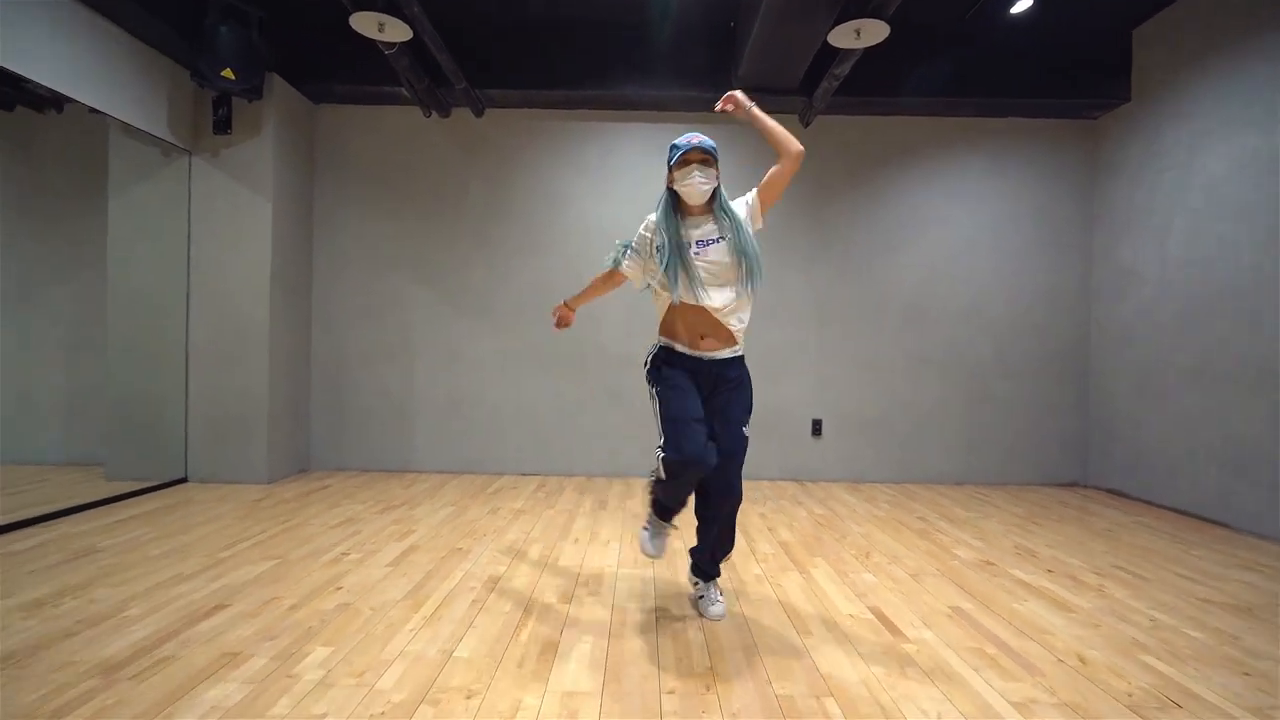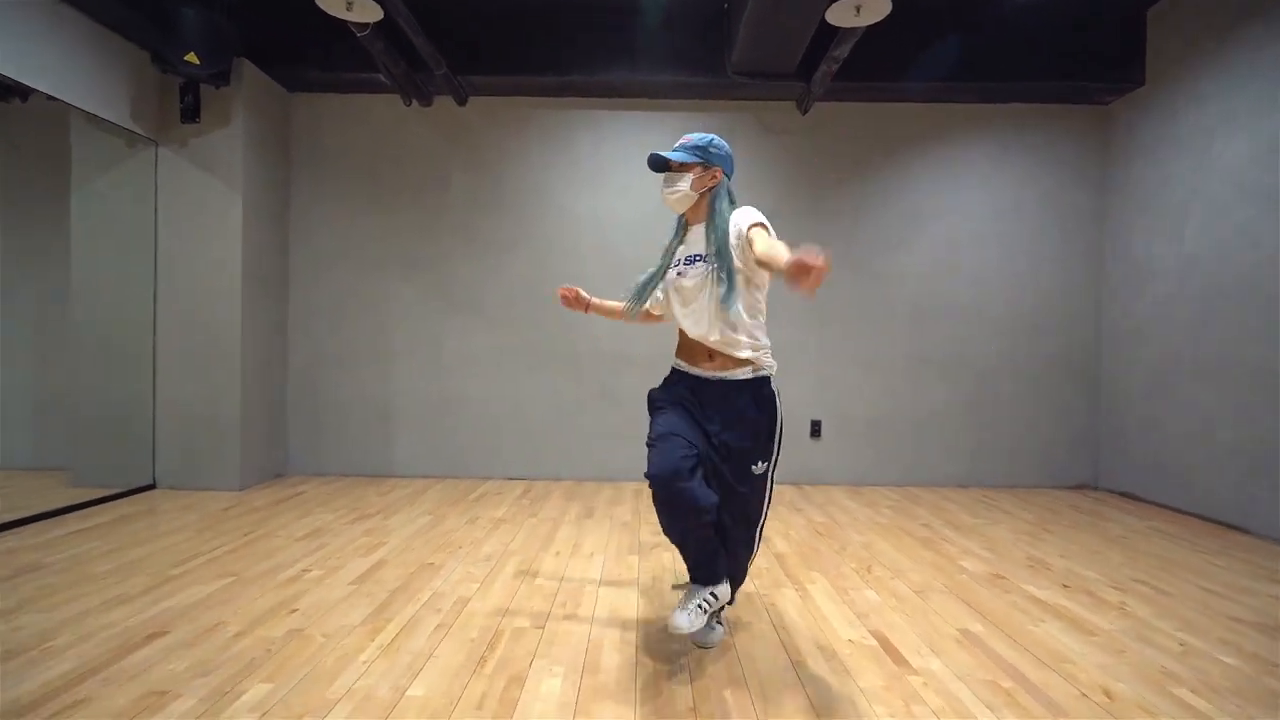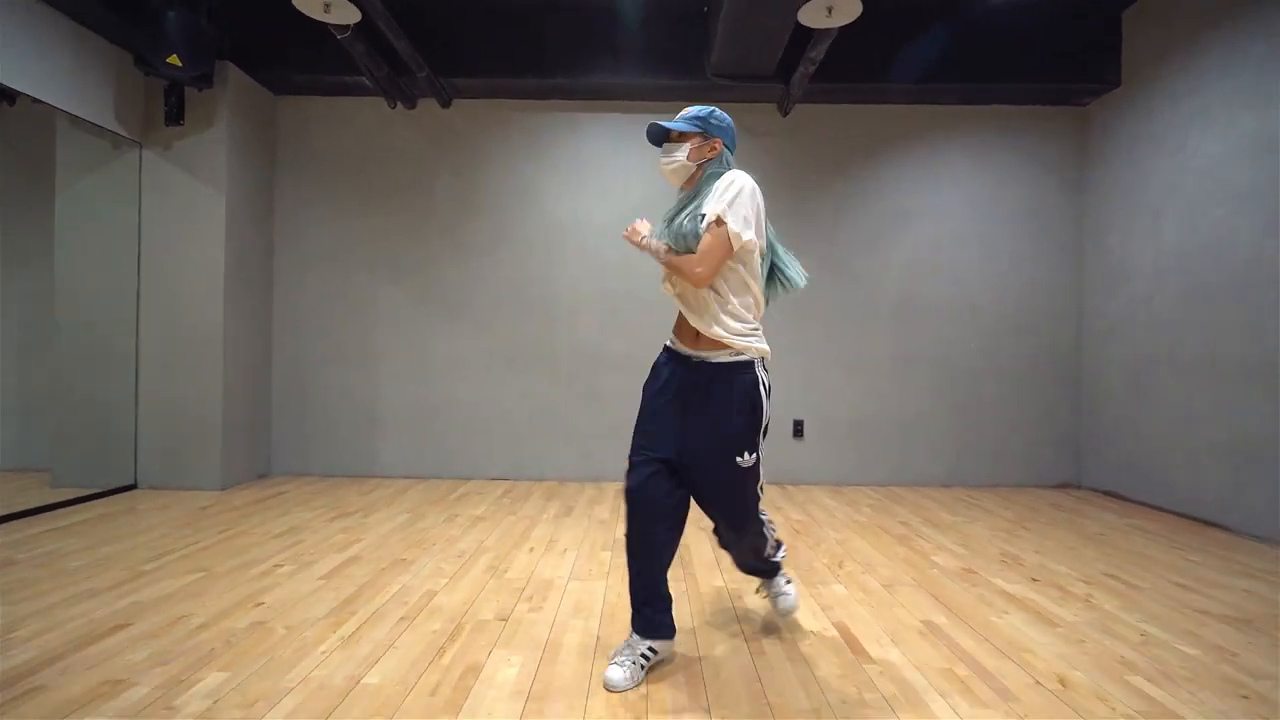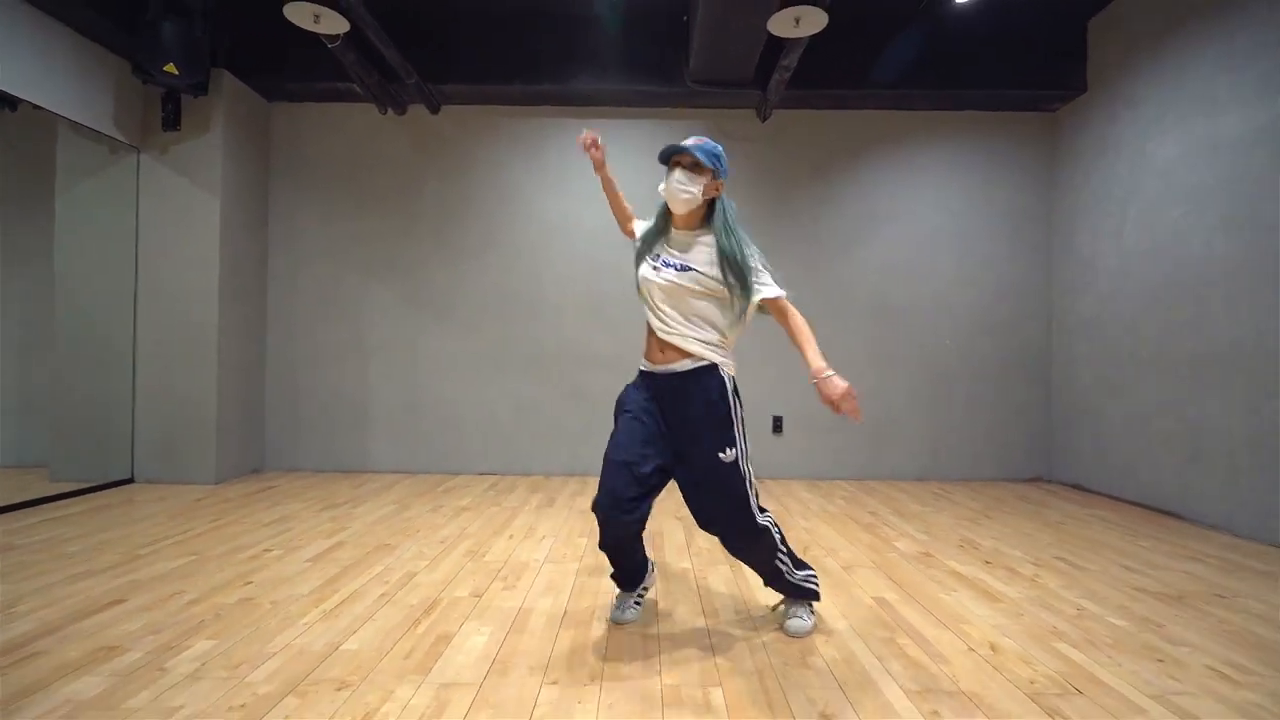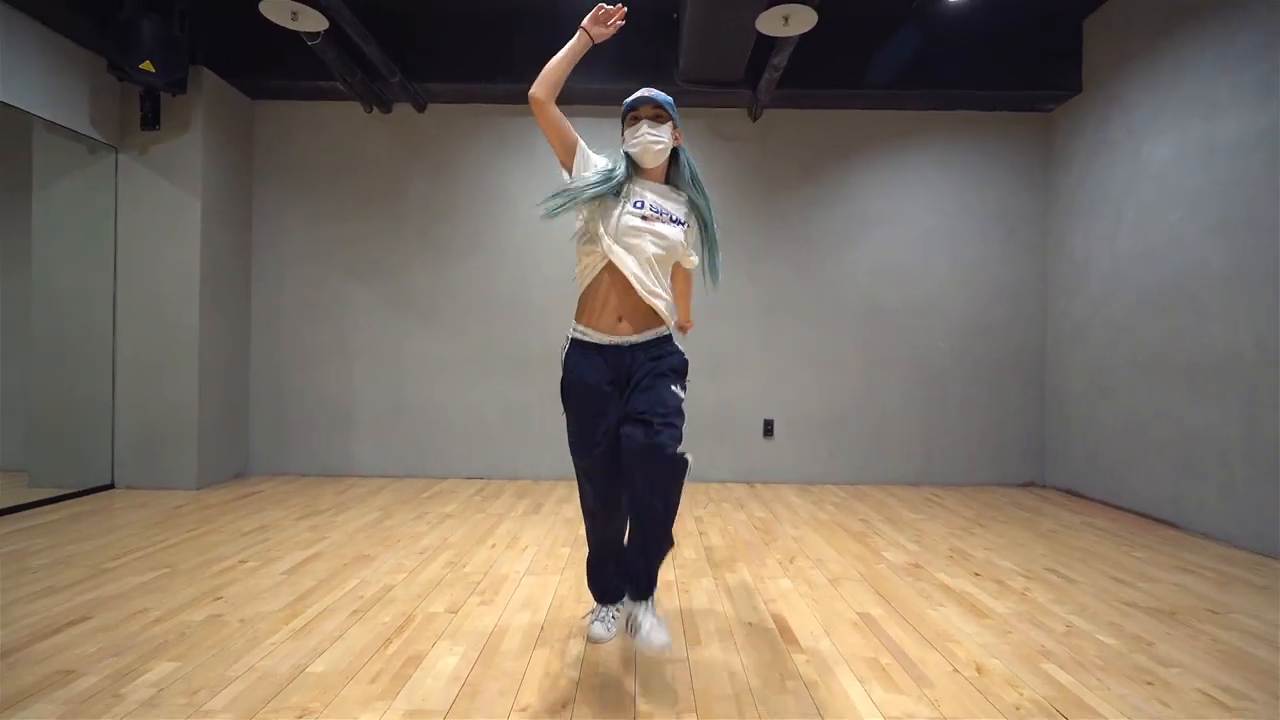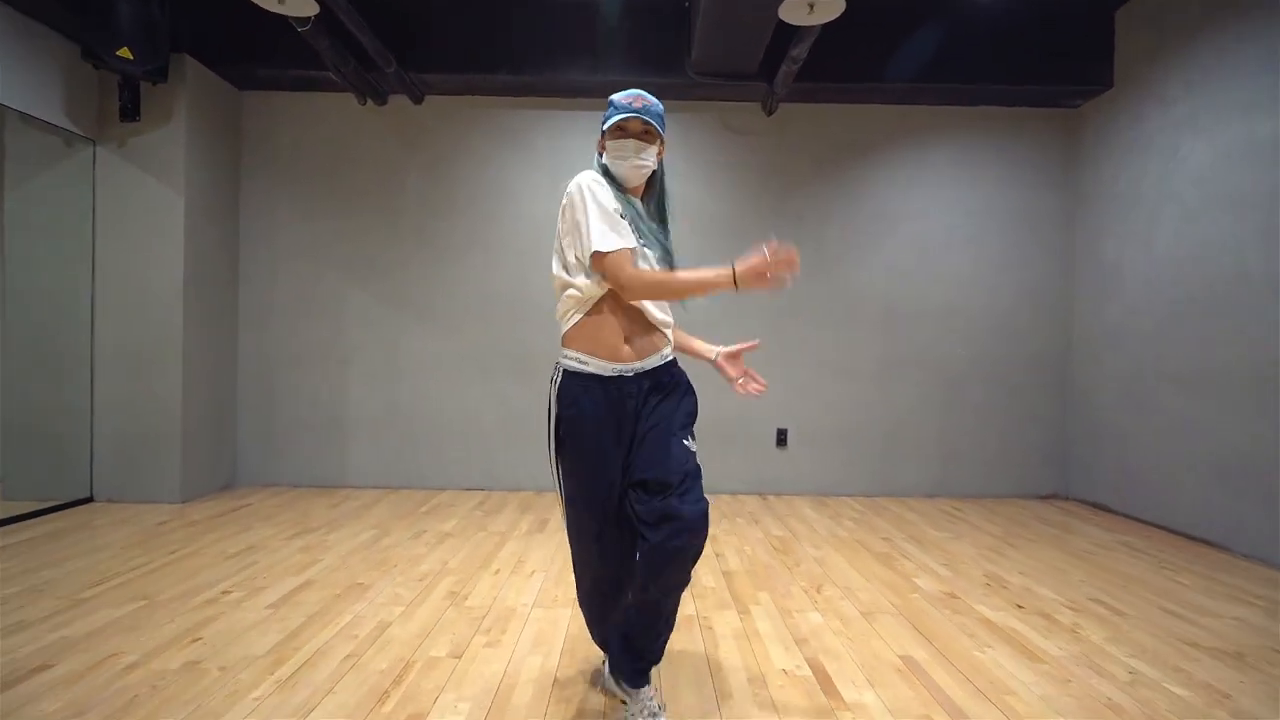
dt=0.3s
person 1, frame 1
left shoulder: (740, 215)
right shoulder: (657, 229)
left elbow: (793, 156)
right elbow: (617, 274)
right wrist: (572, 303)
left hip: (729, 371)
right hip: (675, 365)
left knee: (725, 483)
right knee: (690, 460)
left ankle: (706, 574)
right ankle: (661, 513)
person 1, frame 2
left shoulder: (742, 222)
right shoulder: (678, 245)
left elbow: (767, 251)
right elbow: (655, 311)
left wrist: (792, 264)
right wrist: (593, 305)
left hip: (746, 393)
right hip: (686, 387)
left knee: (738, 517)
right knee: (668, 480)
left ankle: (713, 599)
right ankle: (707, 583)
person 1, frame 3
left shoulder: (735, 188)
right shoulder: (696, 208)
left elbow: (700, 275)
left wrist: (652, 246)
left hip: (732, 378)
right hip: (678, 370)
left knee: (731, 505)
right knee: (649, 494)
left ankle: (768, 569)
right ankle: (649, 635)
person 1, frame 4
left shoulder: (729, 251)
right shoulder: (655, 235)
left elbow: (785, 312)
right elbow: (626, 219)
left wrist: (822, 373)
right wrist: (601, 169)
left hip: (703, 394)
right hip: (648, 394)
left knee: (734, 514)
right knee: (616, 505)
left ankle: (799, 590)
right ankle: (632, 585)
person 1, frame 5
left shoulder: (686, 207)
right shoulder: (599, 178)
right elbow: (540, 100)
left wrist: (684, 311)
left hip: (653, 357)
right hip: (591, 360)
left knee: (659, 459)
right knee: (601, 487)
left ankle: (640, 595)
right ankle: (609, 595)
person 1, frame 6
left shoulder: (648, 218)
right shoulder: (589, 191)
right elbow: (629, 284)
left wrist: (712, 354)
right wrist: (732, 276)
left hip: (660, 390)
right hip: (589, 390)
left knee: (676, 526)
right knee: (600, 543)
right ankle: (612, 646)
